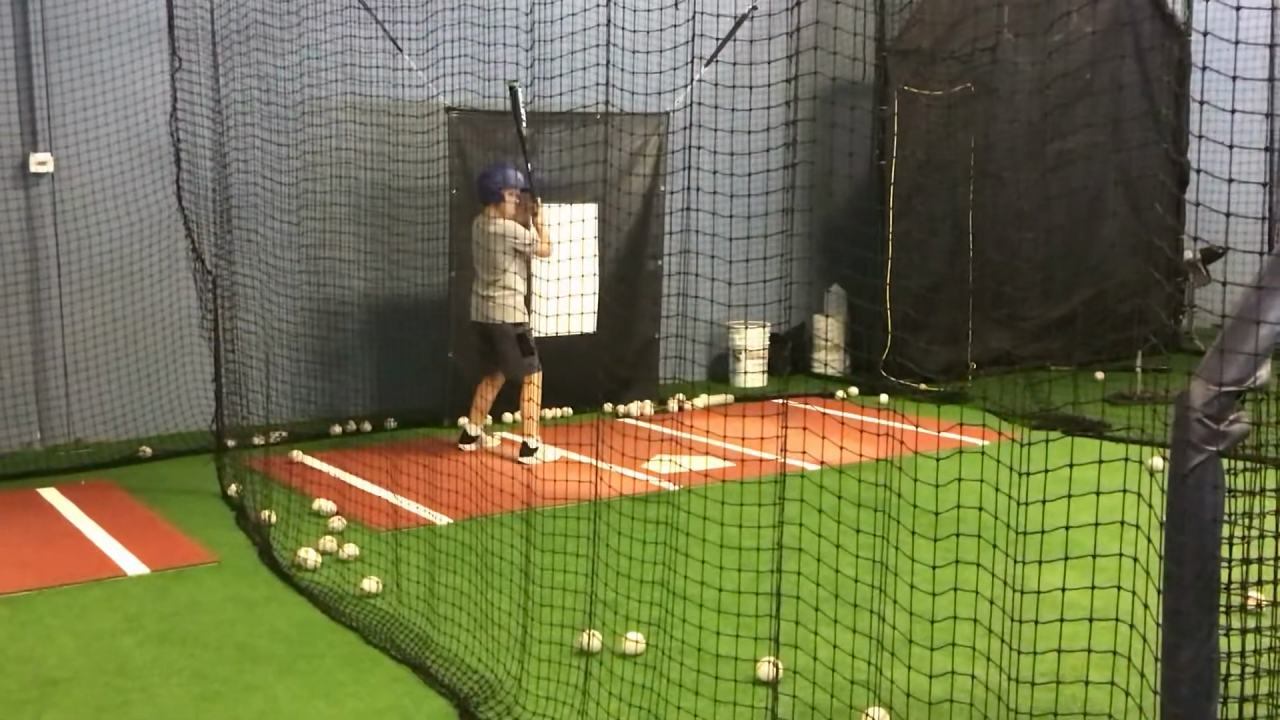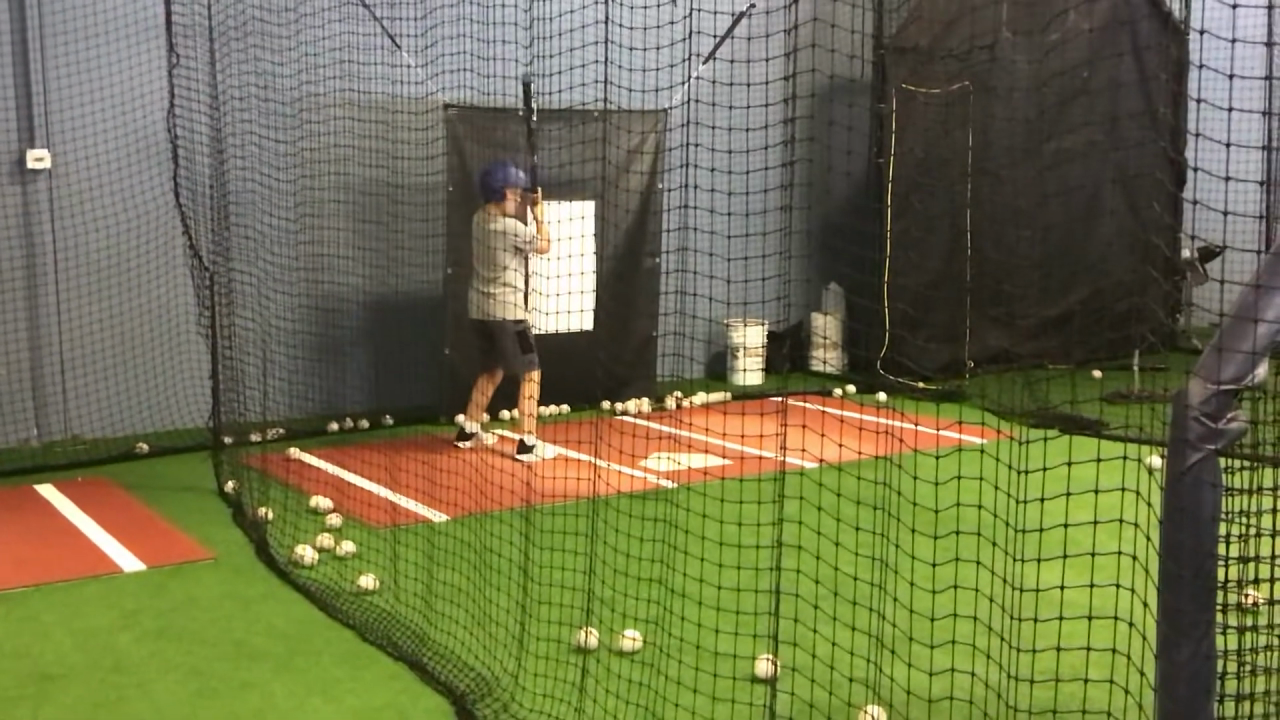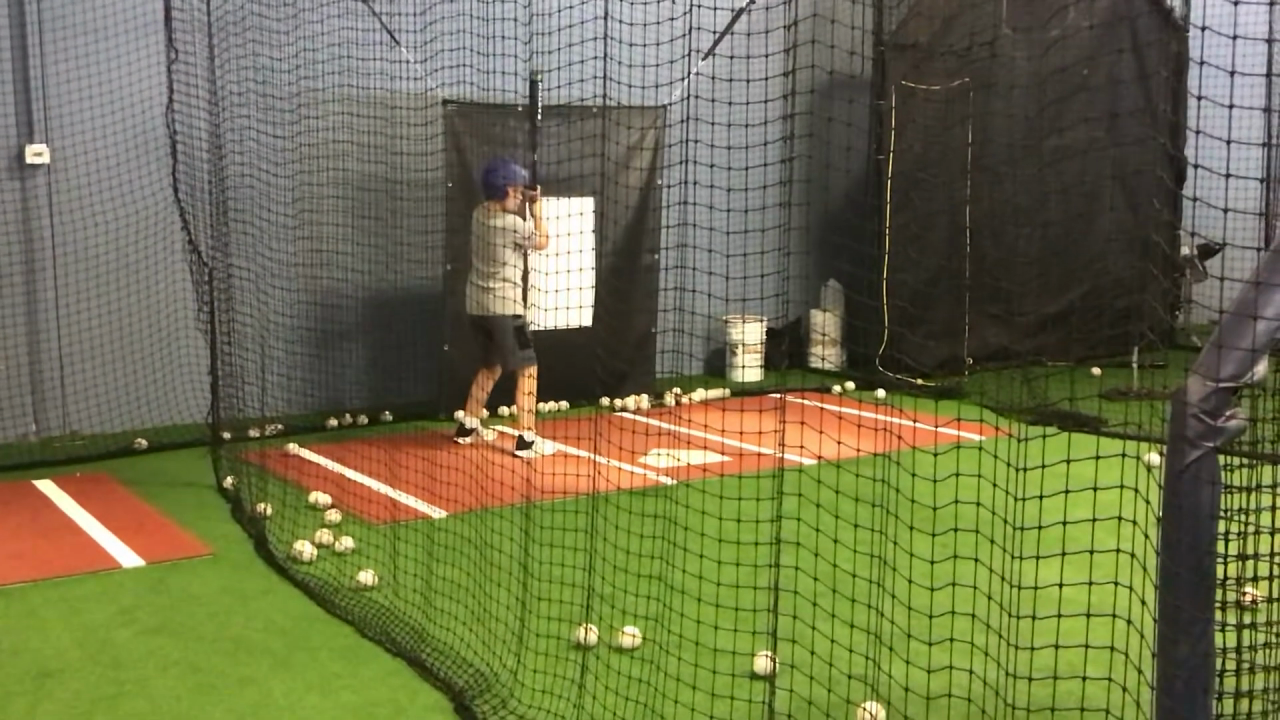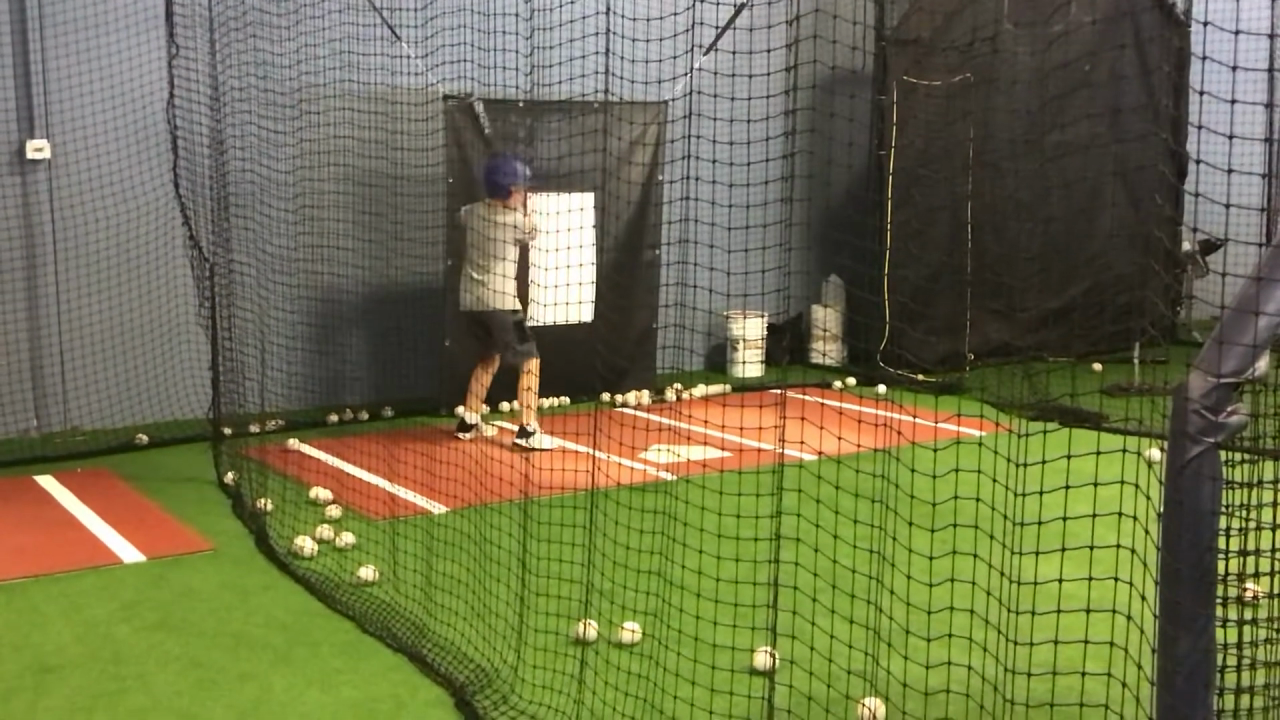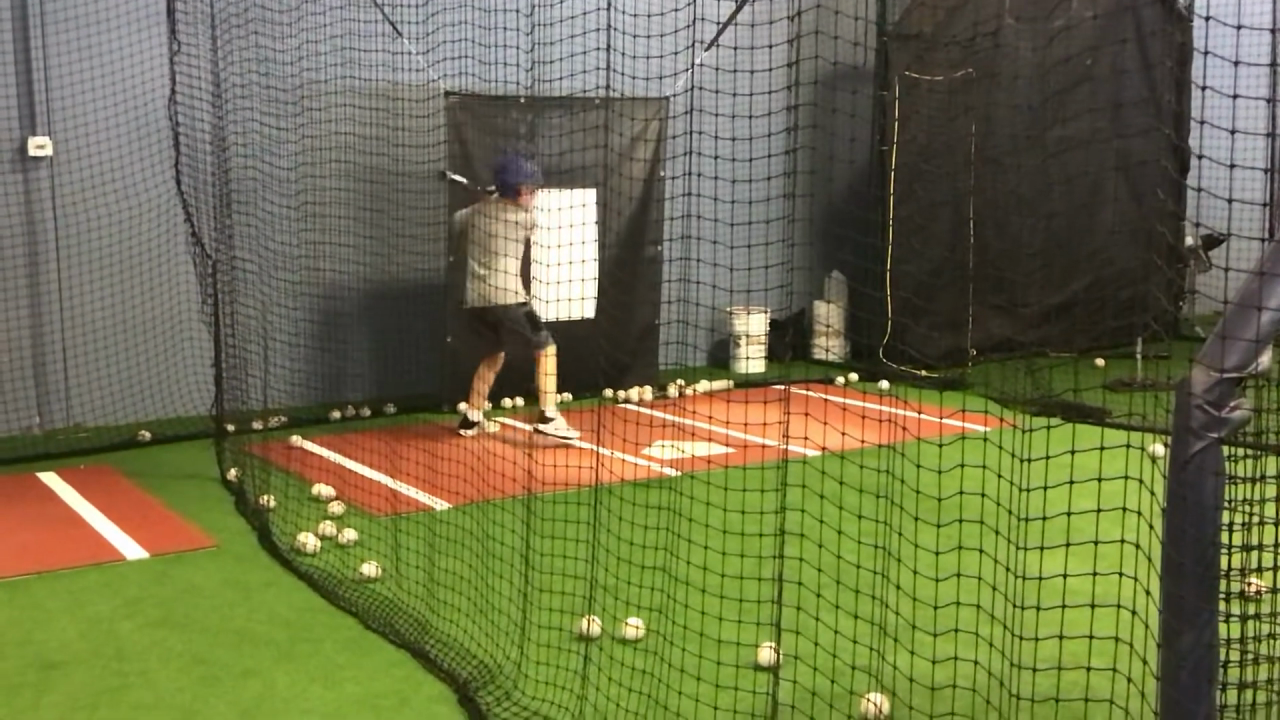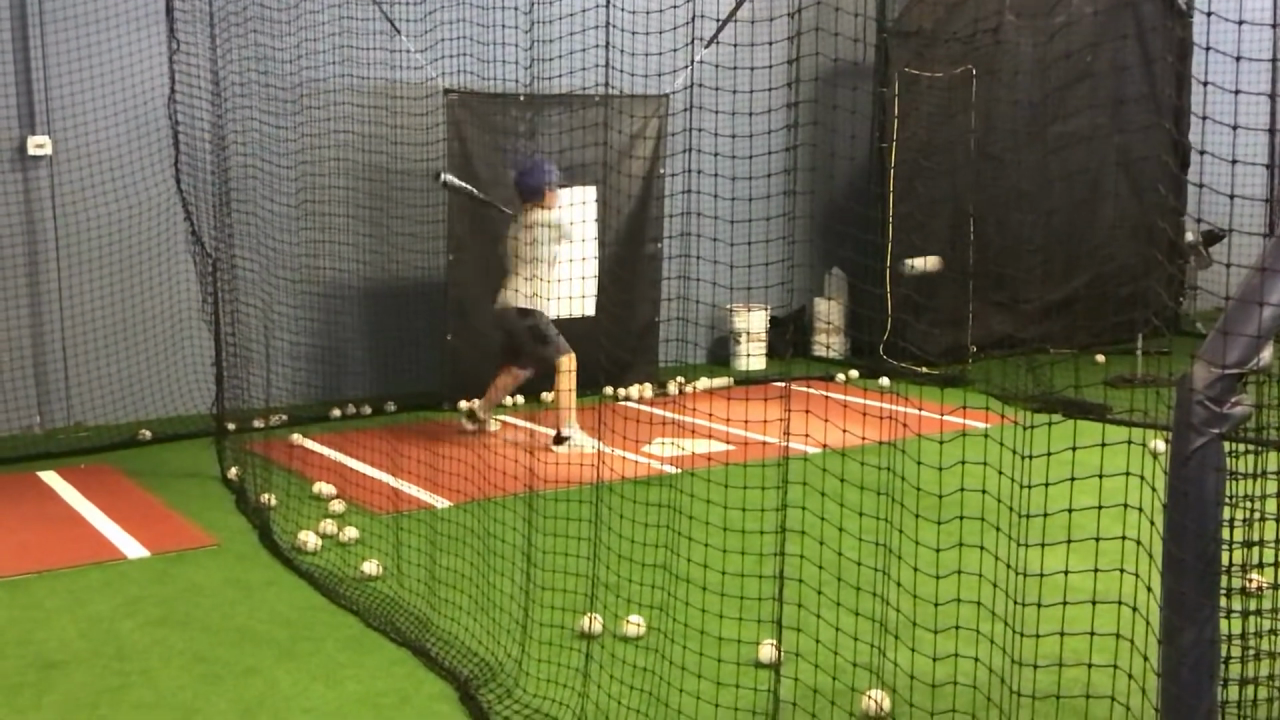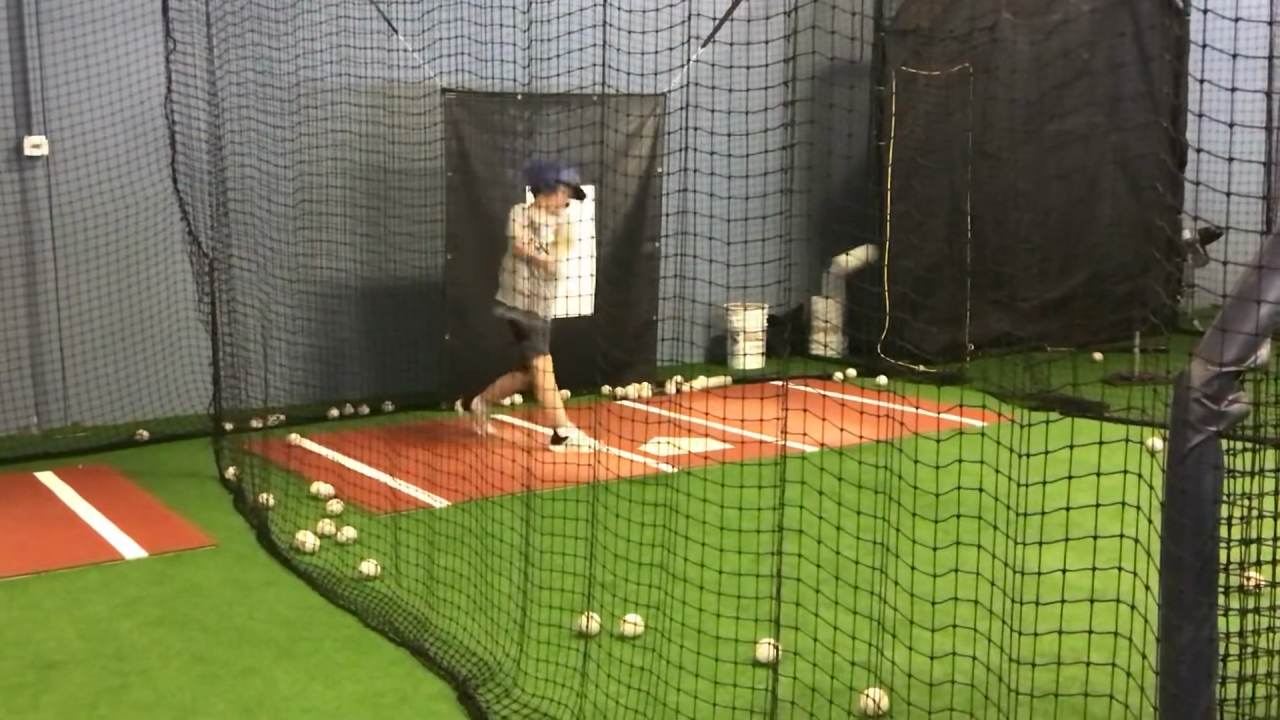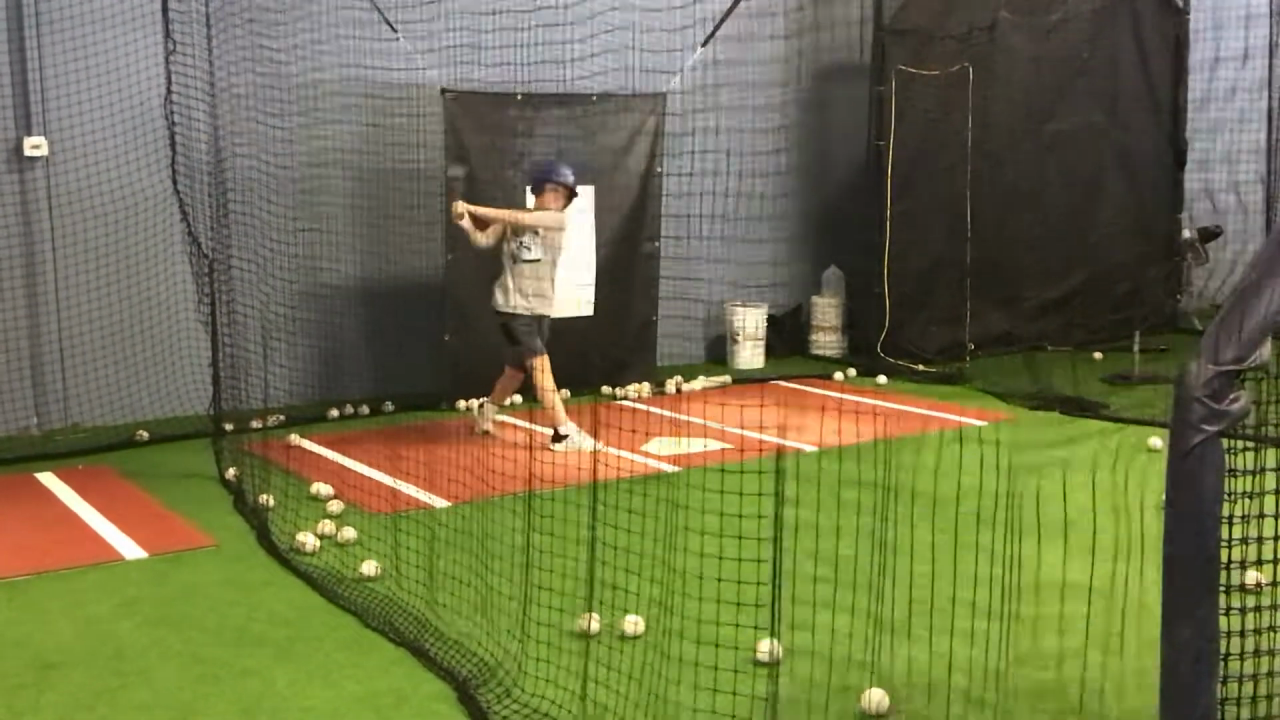
dt=0.3s
person 1, frame 1
left shoulder: (479, 224)
right shoulder: (510, 230)
right elbow: (545, 249)
left wrist: (524, 217)
right wrist: (538, 220)
left hip: (482, 313)
right hip: (508, 315)
left knee: (494, 374)
right knee: (532, 376)
left ankle: (471, 433)
right ankle: (530, 445)
person 1, frame 2
left shoulder: (479, 219)
right shoulder: (512, 227)
right elbow: (544, 246)
left wrist: (523, 208)
right wrist: (538, 214)
left hip: (479, 310)
right hip: (507, 312)
left knee: (492, 370)
right knee: (530, 372)
left ankle: (468, 430)
right ankle: (528, 443)
person 1, frame 3
left shoulder: (479, 214)
right shoulder: (513, 224)
right elbow: (542, 242)
left wrist: (523, 204)
right wrist: (536, 210)
left hip: (477, 306)
right hip: (504, 307)
left knee: (491, 365)
right knee: (527, 369)
left ankle: (468, 426)
right ankle: (526, 439)
person 1, frame 4
left shoulder: (473, 211)
right shoulder: (518, 220)
right elbow: (531, 235)
left wrist: (497, 202)
right wrist: (519, 209)
left hip: (470, 302)
right hip: (500, 303)
left knee: (490, 358)
right knee: (530, 359)
left ankle: (469, 422)
right ankle: (528, 428)
person 1, frame 5
left shoulder: (476, 211)
right shoulder: (524, 218)
left elbow: (457, 228)
right wrist: (504, 199)
left hip: (475, 300)
right hip: (506, 298)
left knee: (493, 355)
right knee: (546, 349)
left ankle: (472, 418)
right ankle: (549, 415)
person 1, frame 6
left shoulder: (520, 224)
right shoulder: (551, 219)
right elbow: (566, 234)
left hip: (522, 308)
right hip: (526, 309)
left knee: (519, 369)
right knee: (566, 359)
left ankle: (478, 413)
right ankle: (567, 433)
person 1, frame 7
left shoulder: (562, 221)
right shoulder: (520, 212)
left elbow: (563, 246)
right elbow: (519, 244)
left wrist: (553, 262)
right wrist: (541, 257)
left hip: (540, 307)
right hip: (514, 303)
left knee: (526, 374)
right knee: (542, 363)
left ankle: (481, 404)
right ankle: (563, 431)
person 1, frame 8
left shoulder: (557, 220)
right shoulder: (509, 219)
left elbow: (518, 219)
right elbow: (484, 240)
left wrist: (473, 209)
right wrist: (466, 222)
left hip: (540, 308)
right hip: (512, 306)
left knee: (518, 368)
right knee: (540, 364)
left ankle: (486, 411)
right ankle: (564, 431)
